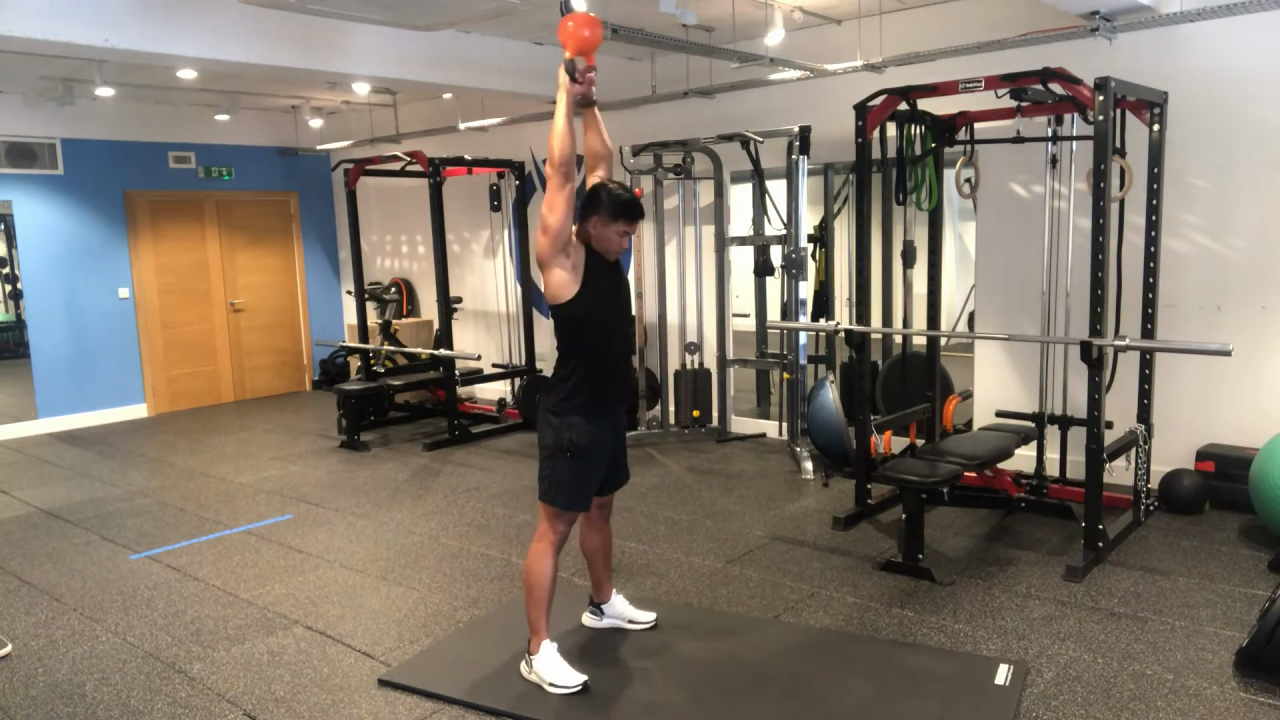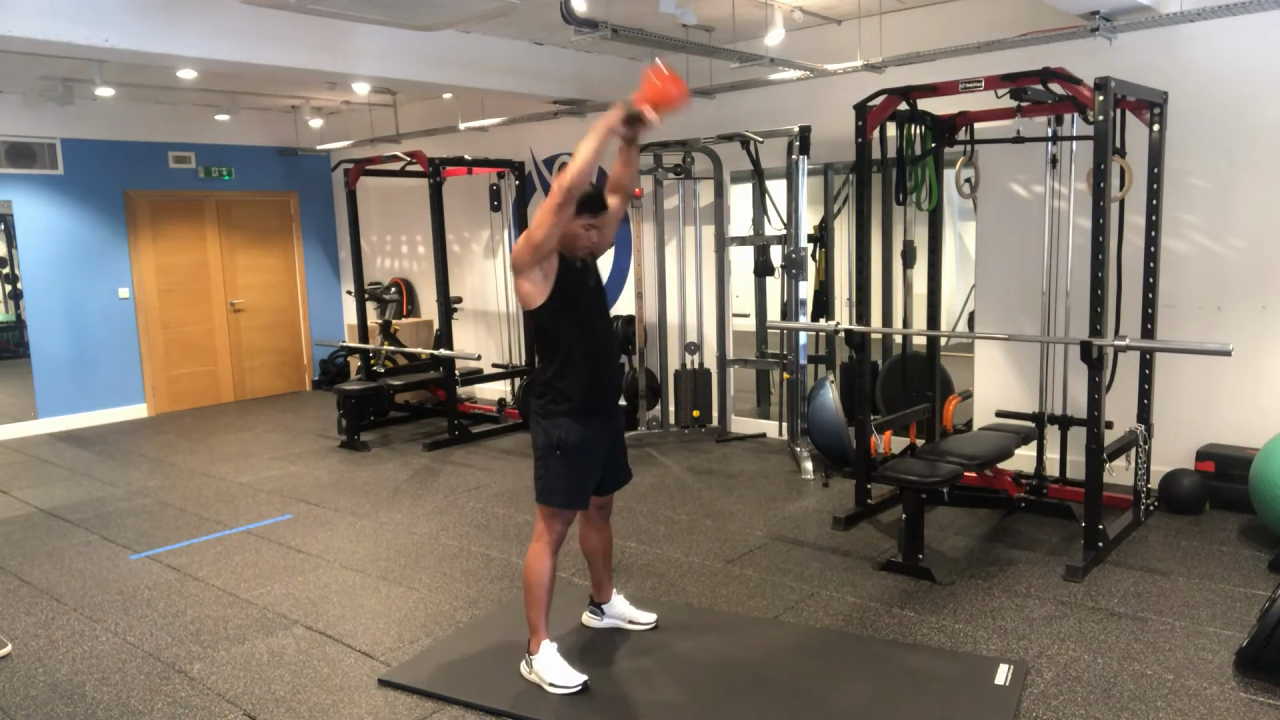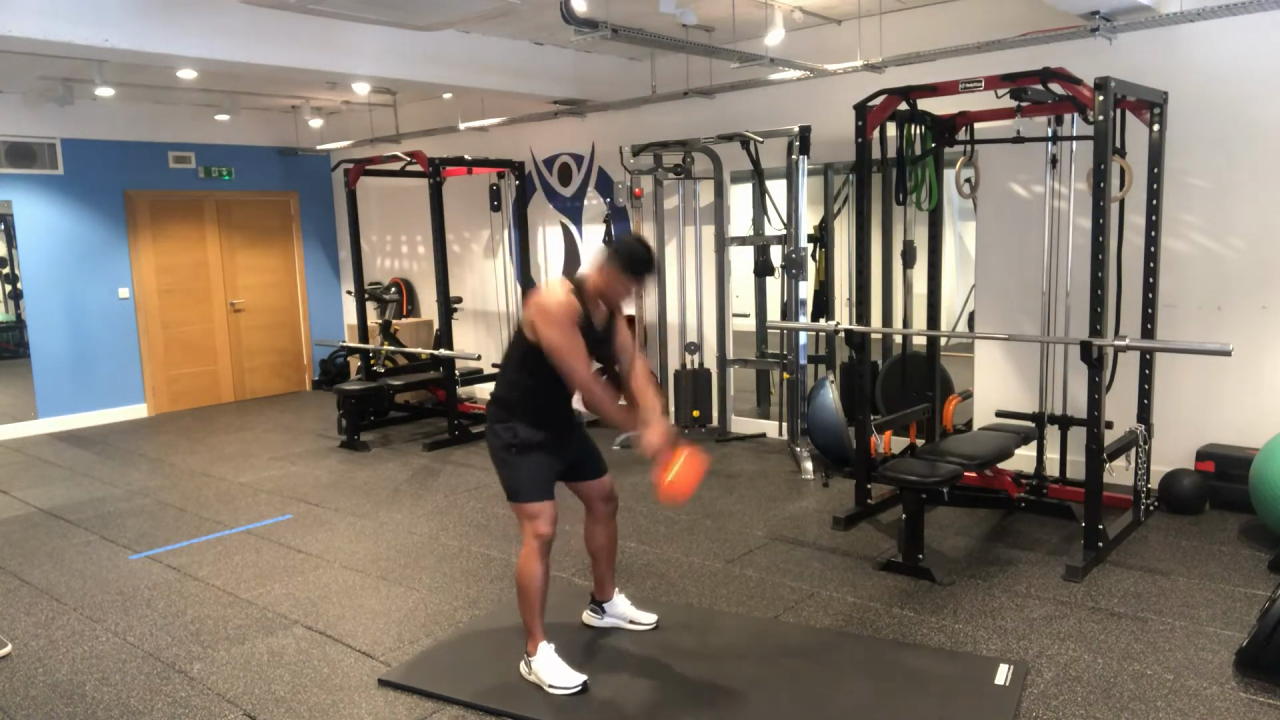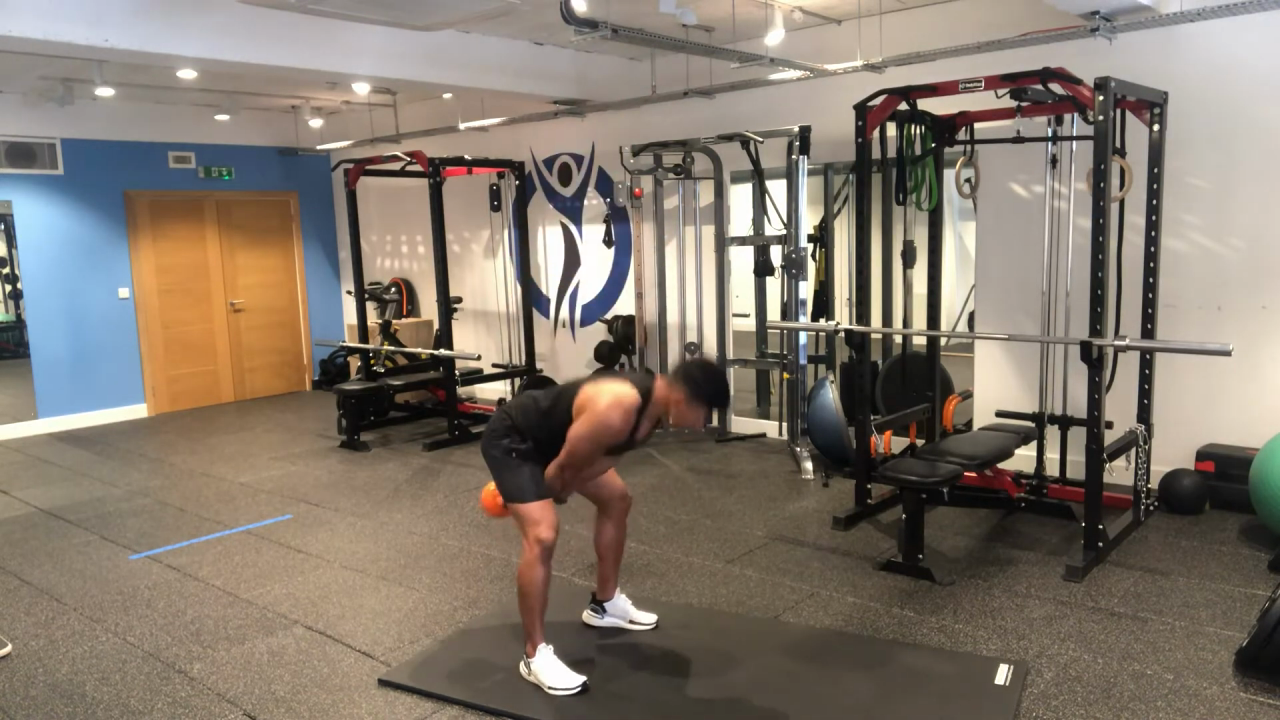
dt=0.4s
person 1, frame 1
left shoulder: (605, 253)
right shoulder: (561, 257)
left elbow: (599, 165)
right elbow: (561, 172)
left wrist: (588, 104)
right wrist: (566, 99)
left hip: (608, 413)
right hip: (572, 419)
left knee: (599, 513)
right knee: (555, 528)
left ankle: (603, 603)
right ankle: (538, 652)
person 1, frame 2
left shoulder: (583, 256)
right shoulder: (535, 259)
left elbow: (619, 193)
right elbow: (565, 189)
left wrist: (630, 140)
right wrist: (603, 126)
left hip: (603, 411)
right hip: (563, 419)
left knee: (599, 511)
right knee: (551, 529)
left ankle: (603, 603)
right ankle: (538, 653)
person 1, frame 3
left shoulder: (608, 306)
right shoulder: (557, 304)
left elbow: (632, 367)
right elbow: (586, 386)
left wrist: (657, 419)
right wrist: (638, 429)
left hip: (560, 420)
right hip: (517, 425)
left knee: (604, 498)
right knee: (540, 530)
left ankle: (604, 602)
right ankle: (535, 653)
person 1, frame 4
left shoulder: (653, 399)
right shoulder: (615, 410)
left elbow: (601, 456)
right elbow: (564, 468)
left wrist: (564, 490)
right wrist: (547, 498)
left hip: (552, 436)
right hip: (512, 440)
left knee: (617, 499)
right knee: (542, 535)
left ankle: (605, 602)
right ankle: (535, 655)
